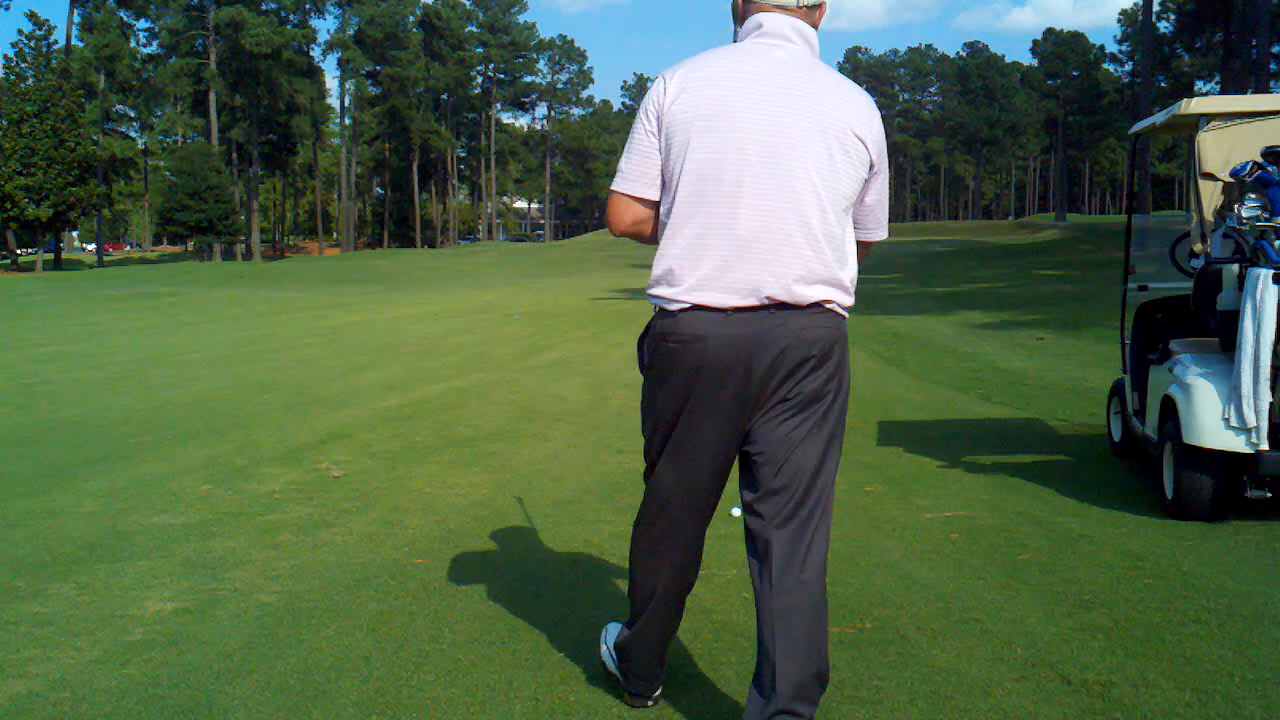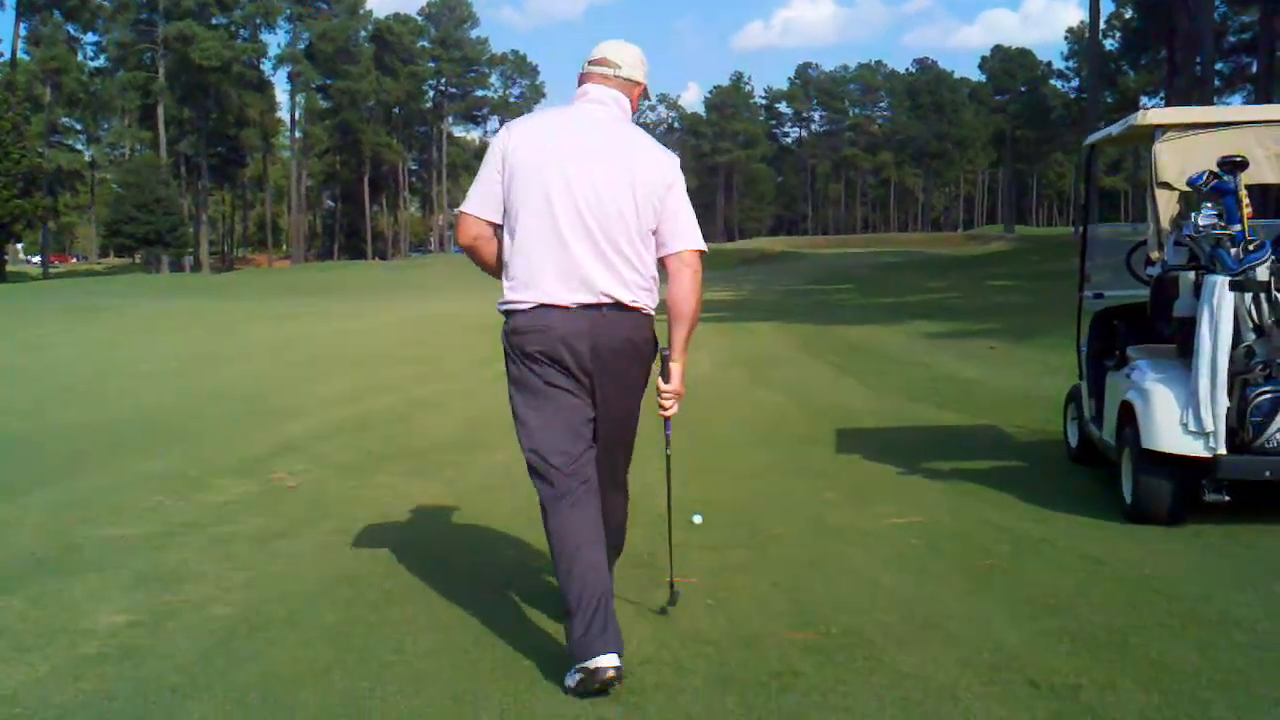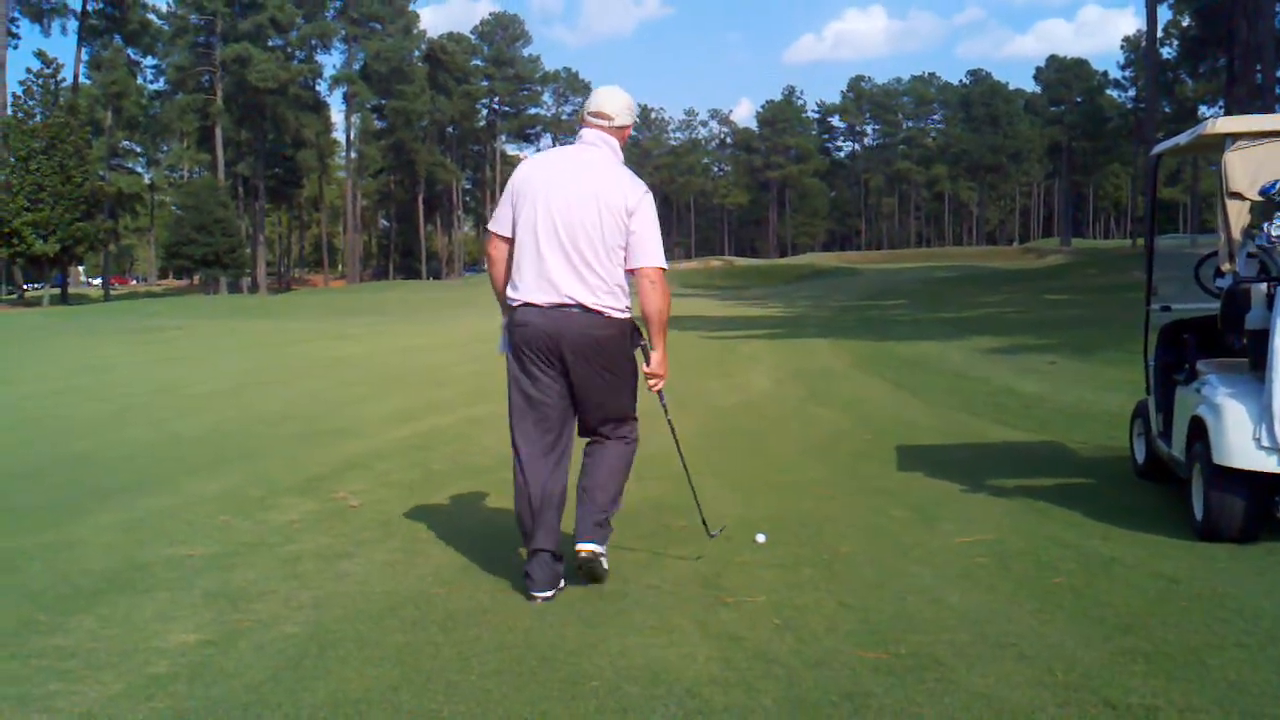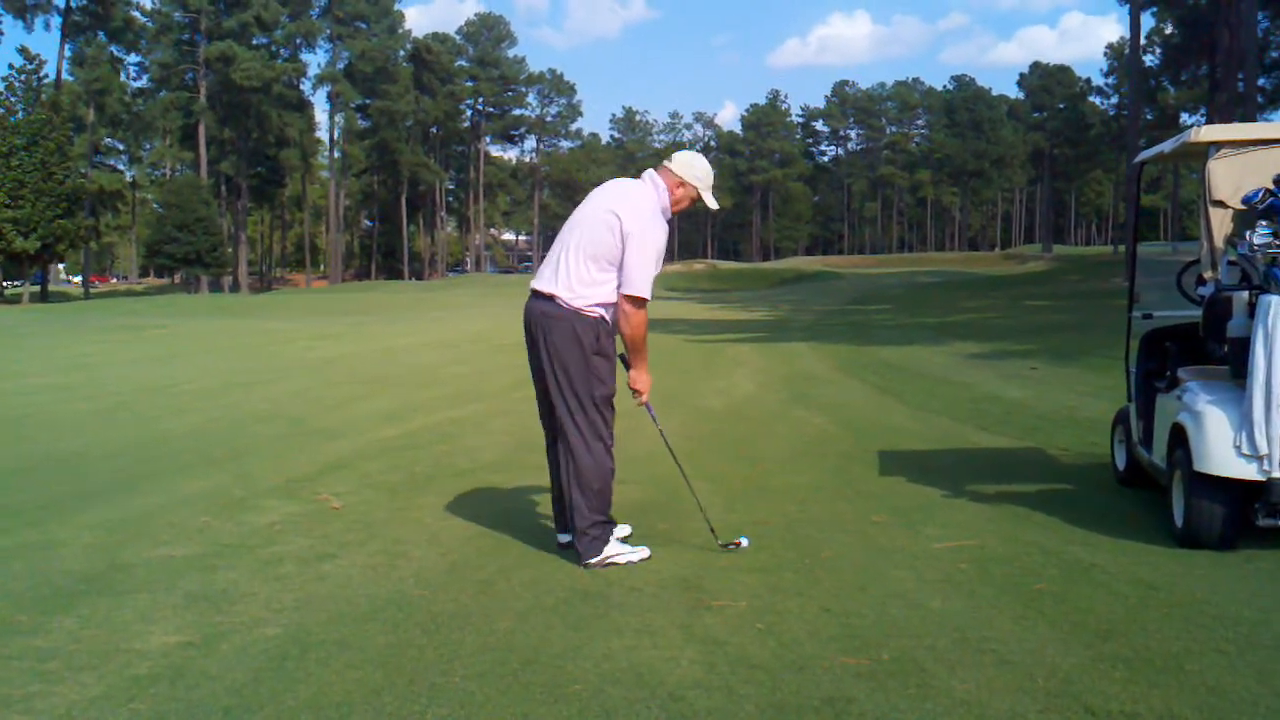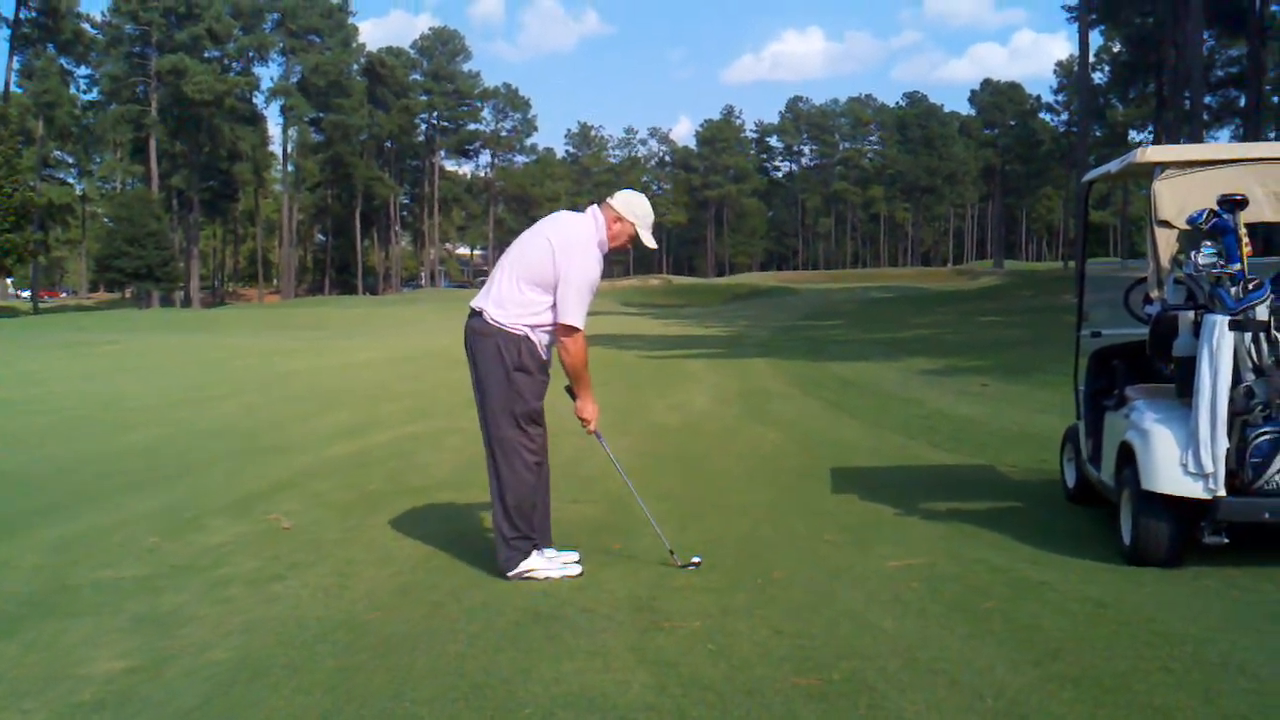
dt=1s
person 1, frame 1
left shoulder: (679, 85)
right shoulder: (855, 107)
left elbow: (625, 216)
right elbow: (863, 242)
left hip: (695, 334)
right hip: (807, 339)
left knee: (673, 512)
right knee: (794, 538)
person 1, frame 2
left shoulder: (519, 134)
right shoulder: (656, 157)
left elbow: (472, 232)
right elbow: (685, 266)
right wrist: (677, 358)
left hip: (540, 329)
right hip: (625, 330)
left knee: (565, 481)
right knee: (606, 474)
left ankle: (597, 639)
right ankle: (590, 614)
person 1, frame 3
left shoulder: (530, 168)
right shoulder: (631, 188)
left elbow: (495, 249)
right elbow: (650, 279)
left wrist: (511, 310)
right wrist: (658, 349)
left hip: (532, 324)
right hip: (600, 327)
left knee: (537, 447)
right knee: (612, 433)
left ankle: (542, 570)
right ankle: (591, 536)
person 1, frame 4
left shoulder: (618, 189)
right shoulder: (649, 220)
right elbow: (631, 304)
right wrist: (639, 367)
left hip: (544, 309)
right hip: (576, 323)
left knee: (566, 426)
right knee: (590, 432)
left ankle: (572, 523)
right ankle: (596, 543)
person 1, frame 5
left shoulder: (569, 222)
right shoulder: (585, 251)
right elbow: (570, 334)
right wrist: (585, 396)
left hip: (497, 332)
right hip: (507, 341)
left knee: (527, 446)
right knee: (520, 448)
left ankle: (532, 544)
right ankle: (521, 555)
